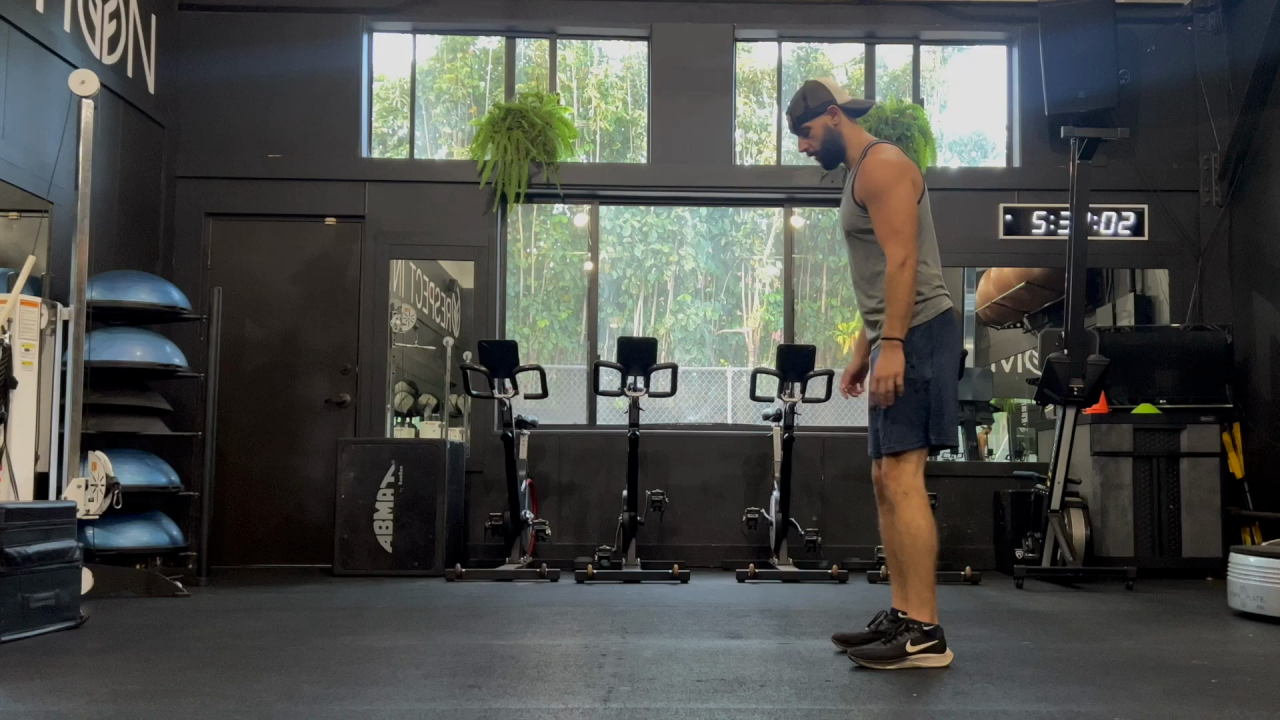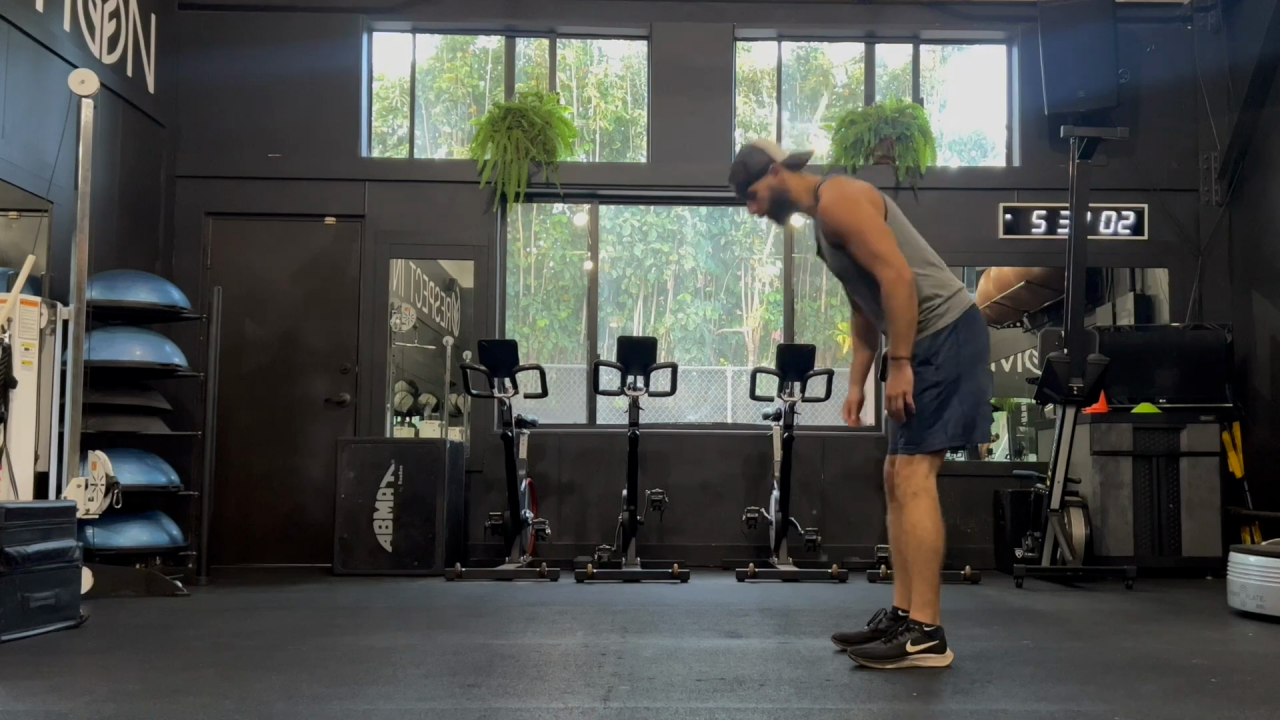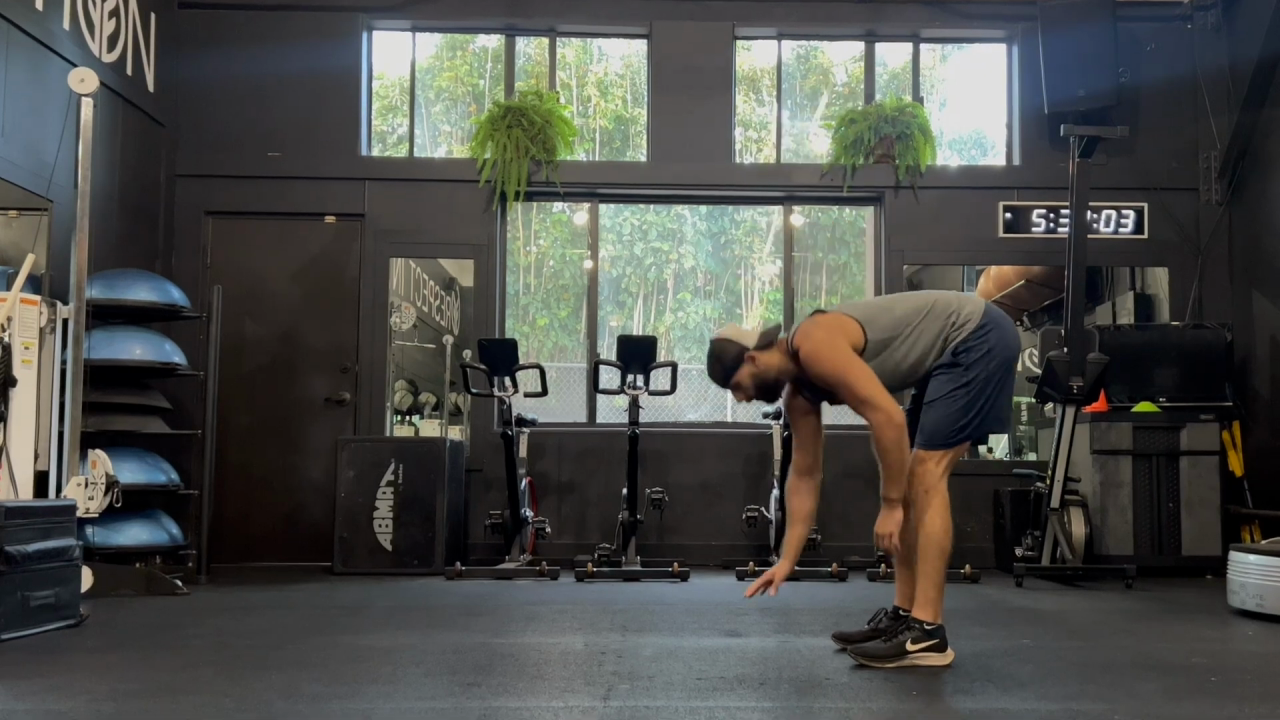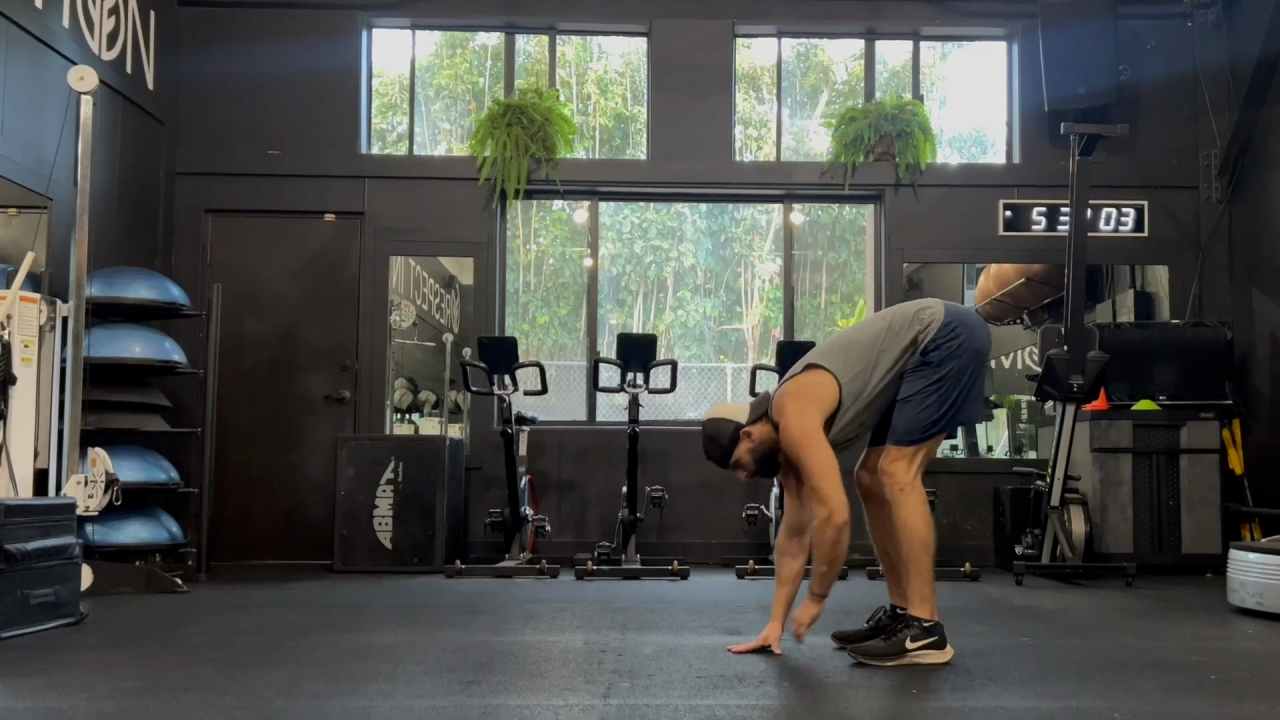
dt=0.5s
person 1, frame 1
left shoulder: (882, 164)
right shoulder: (860, 174)
left elbow: (902, 263)
left wrist: (892, 346)
right wrist: (863, 350)
left hip: (916, 337)
right hip: (897, 341)
left knee: (901, 478)
right knee: (885, 483)
left ankle: (925, 634)
right ankle: (902, 615)
person 1, frame 2
left shoulder: (839, 197)
right shoulder: (823, 218)
left elbow: (898, 277)
right elbow: (863, 307)
left wrist: (899, 363)
right wrist: (856, 382)
left hip: (946, 334)
right hip: (925, 342)
left knee: (913, 477)
right knee: (897, 479)
left ankle: (925, 634)
right ankle: (902, 614)
person 1, frame 3
left shoulder: (813, 349)
right shoulder: (799, 388)
left elbow: (889, 419)
right elbow: (805, 475)
left wrist: (890, 504)
right wrist: (786, 562)
left hip: (980, 337)
right hip: (959, 347)
left knee: (924, 474)
right knee: (908, 477)
left ankle: (926, 633)
right ankle: (905, 614)
person 1, frame 4
left shoulder: (795, 420)
right shoulder: (788, 433)
left elbow: (834, 513)
right elbow: (795, 530)
left wrist: (816, 598)
right wrist: (776, 621)
left hip: (948, 335)
right hip: (935, 341)
left knee: (896, 475)
right knee: (872, 479)
left ankle: (924, 630)
right ankle: (900, 613)
